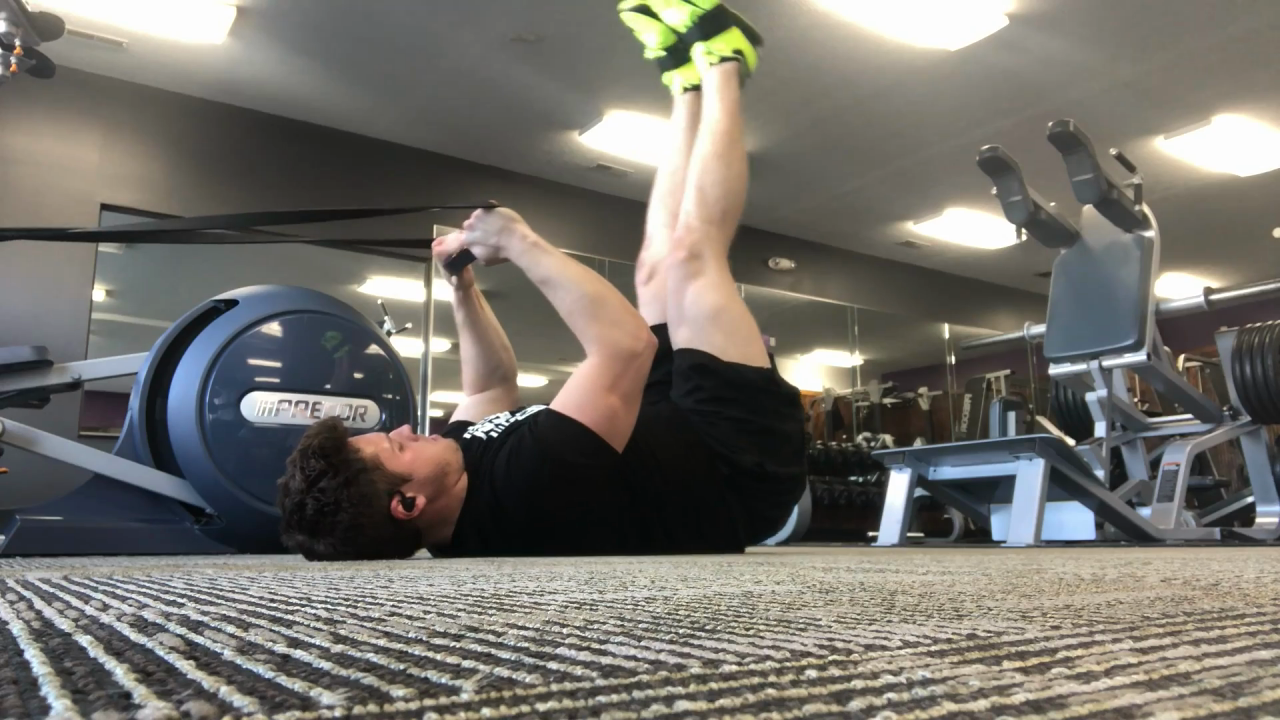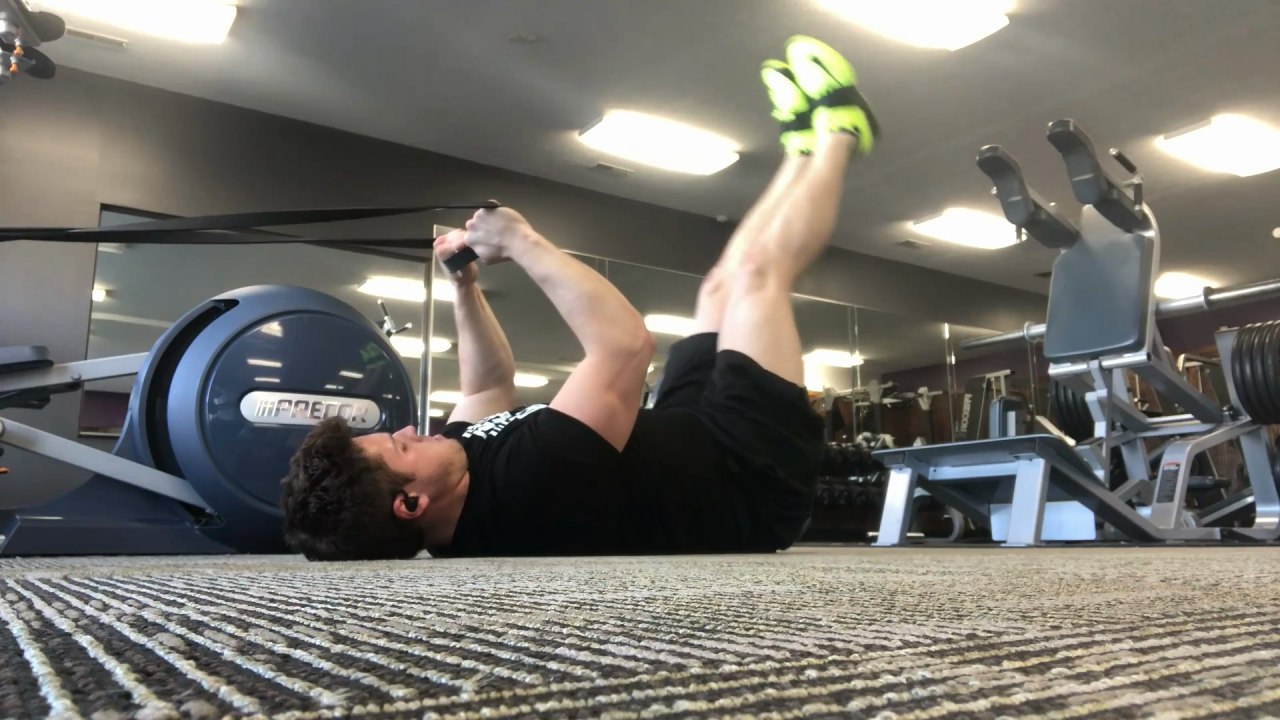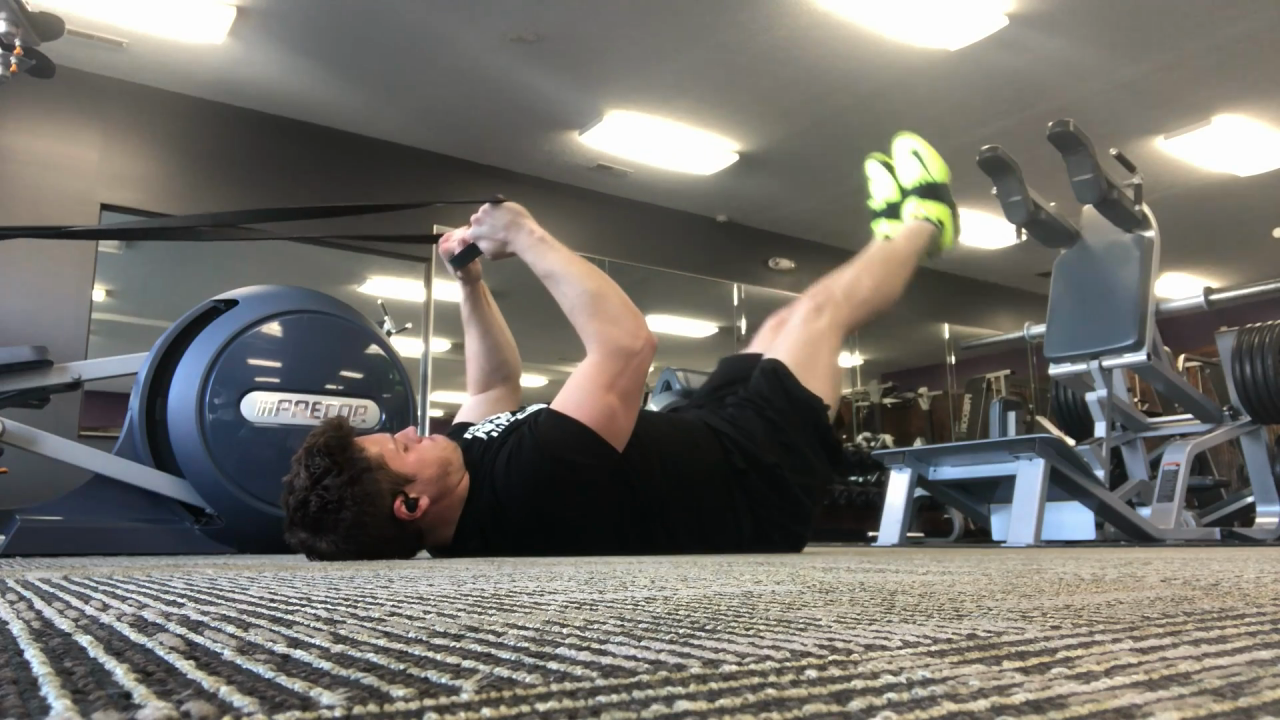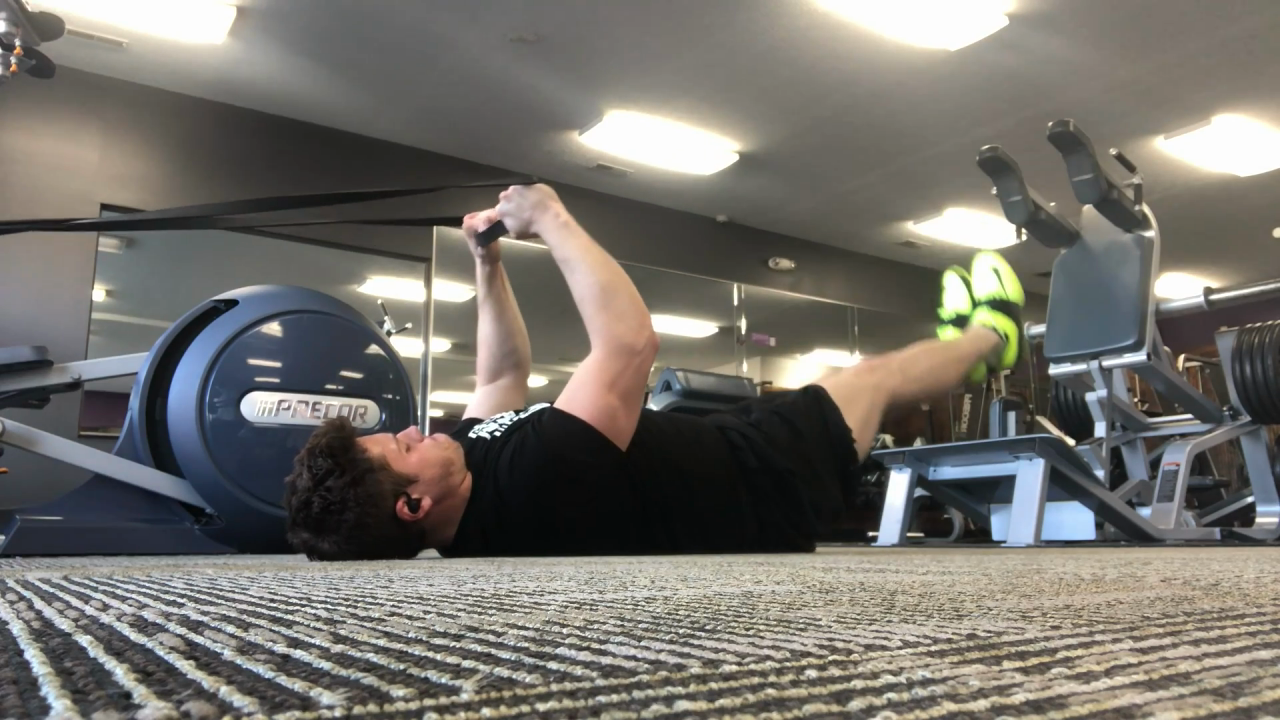
dt=0.4s
person 1, frame 1
left shoulder: (466, 495)
right shoulder: (528, 485)
left elbow: (493, 386)
right elbow: (628, 345)
left wrist: (463, 285)
right wrist: (521, 244)
left hip: (671, 439)
right hip: (742, 465)
right knee: (689, 254)
left ankle: (689, 78)
right ankle: (718, 63)
person 1, frame 2
left shoulder: (468, 462)
right shoulder: (530, 483)
left elbow: (490, 386)
right elbow: (624, 345)
left wrist: (464, 285)
right wrist: (522, 244)
left hip: (691, 450)
right hip: (748, 470)
left knee: (723, 288)
right knee: (757, 271)
left ankle: (807, 145)
right ankle: (835, 131)
person 1, frame 3
left shoulder: (465, 461)
right shoulder: (528, 483)
left elbow: (494, 385)
right elbow: (626, 345)
left wrist: (470, 280)
right wrist: (527, 239)
left hip: (702, 454)
right hip: (752, 478)
left knee: (780, 325)
right knee: (818, 310)
left ankle: (898, 230)
right ankle: (920, 222)
person 1, frame 4
left shoulder: (473, 457)
right shoulder: (538, 484)
left elbow: (503, 376)
right elbow: (629, 344)
left wrist: (488, 264)
right wrist: (552, 221)
left hip: (713, 456)
right hip: (757, 484)
left knee: (849, 381)
right knee: (871, 376)
left ankle: (963, 341)
right ankle: (986, 335)
